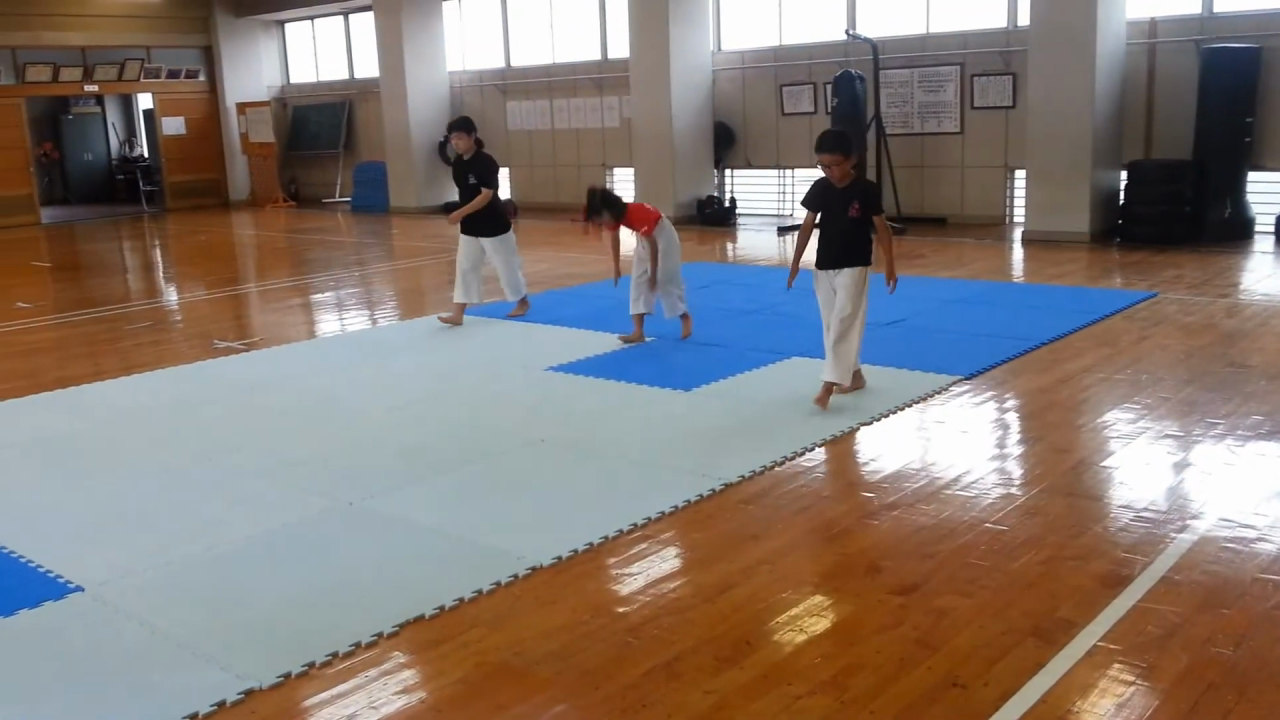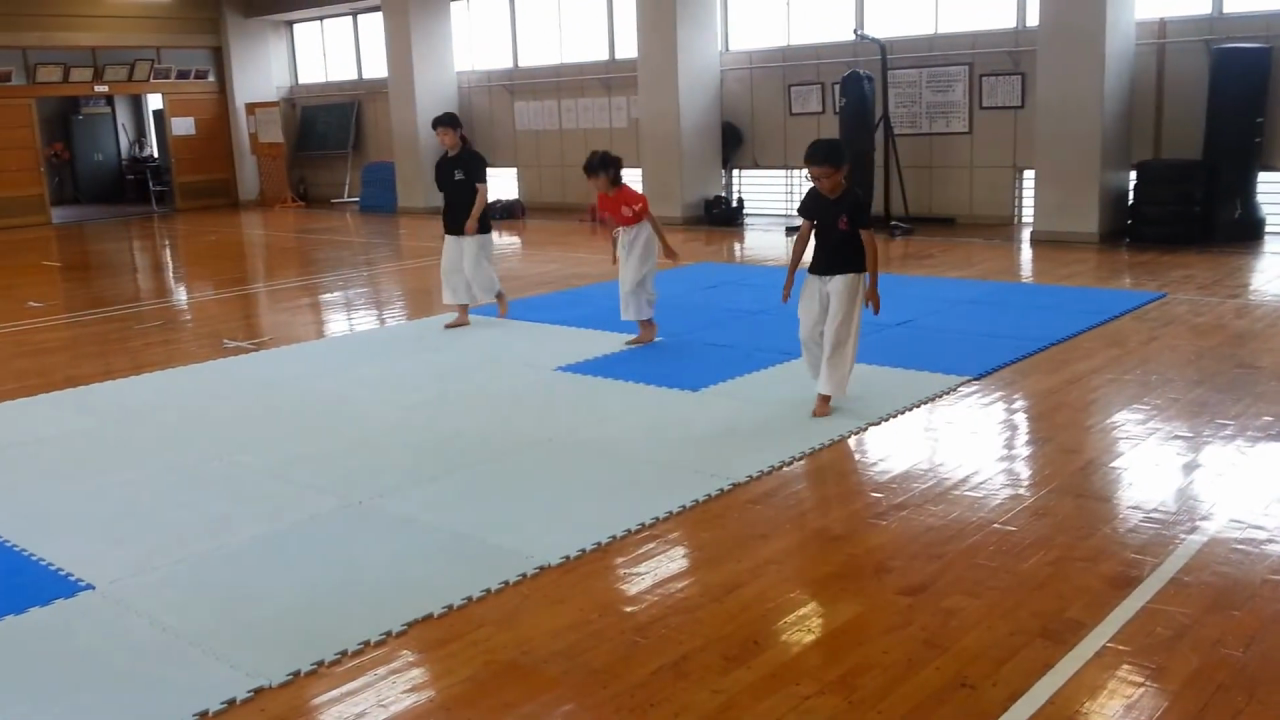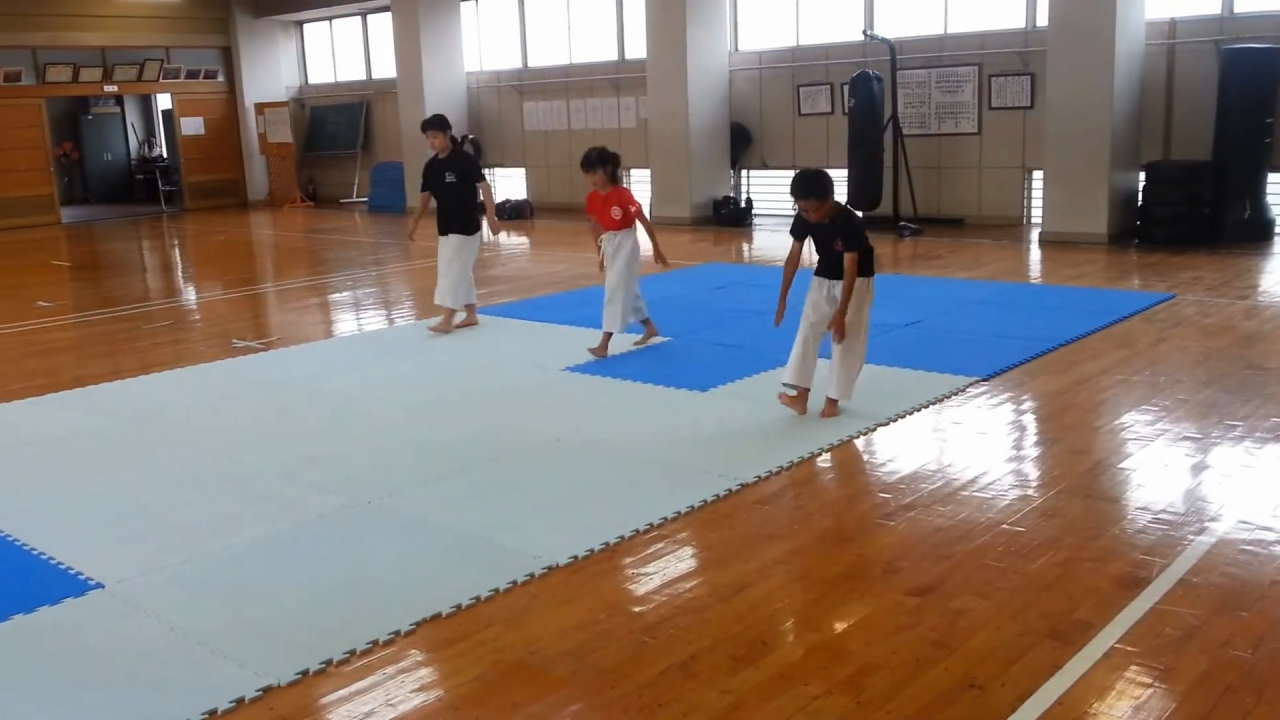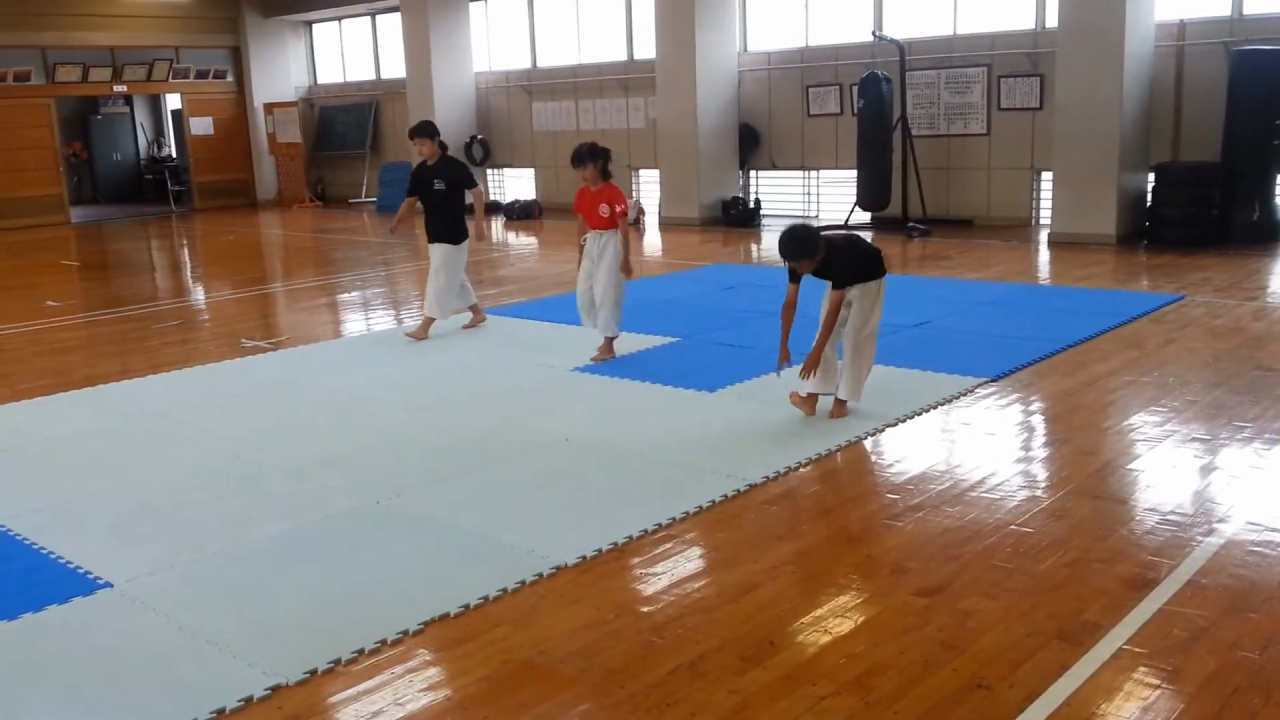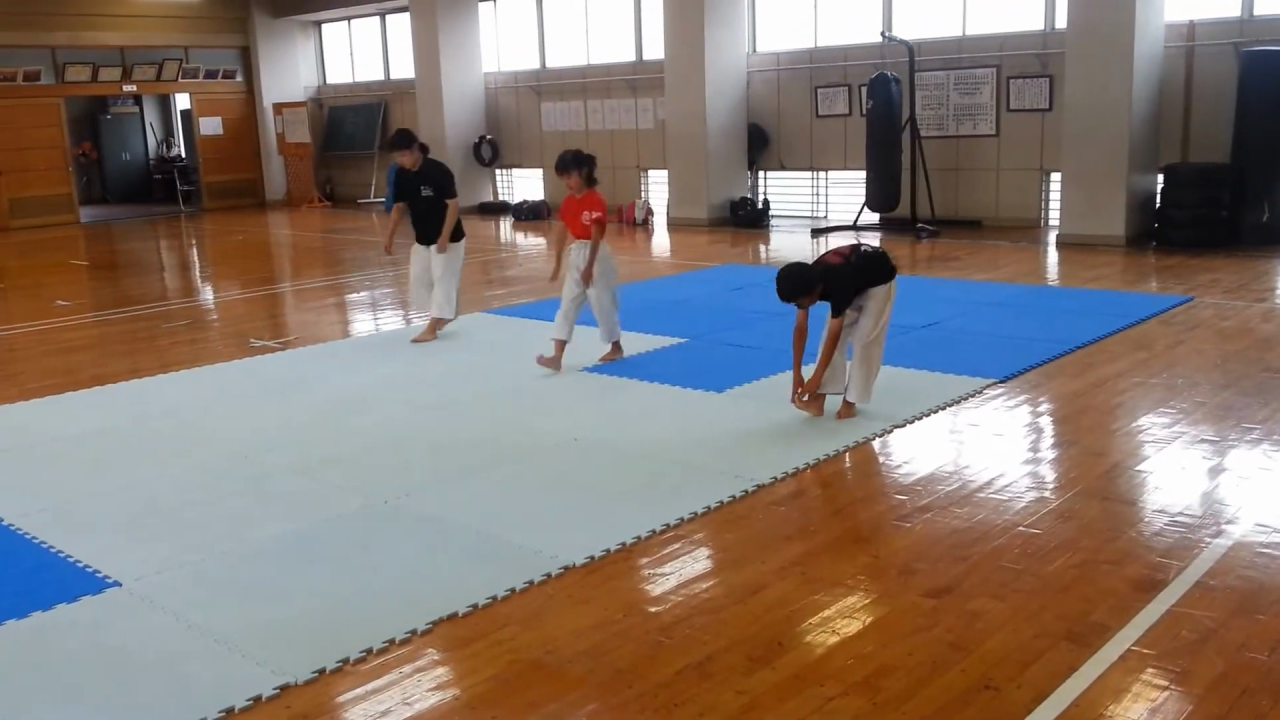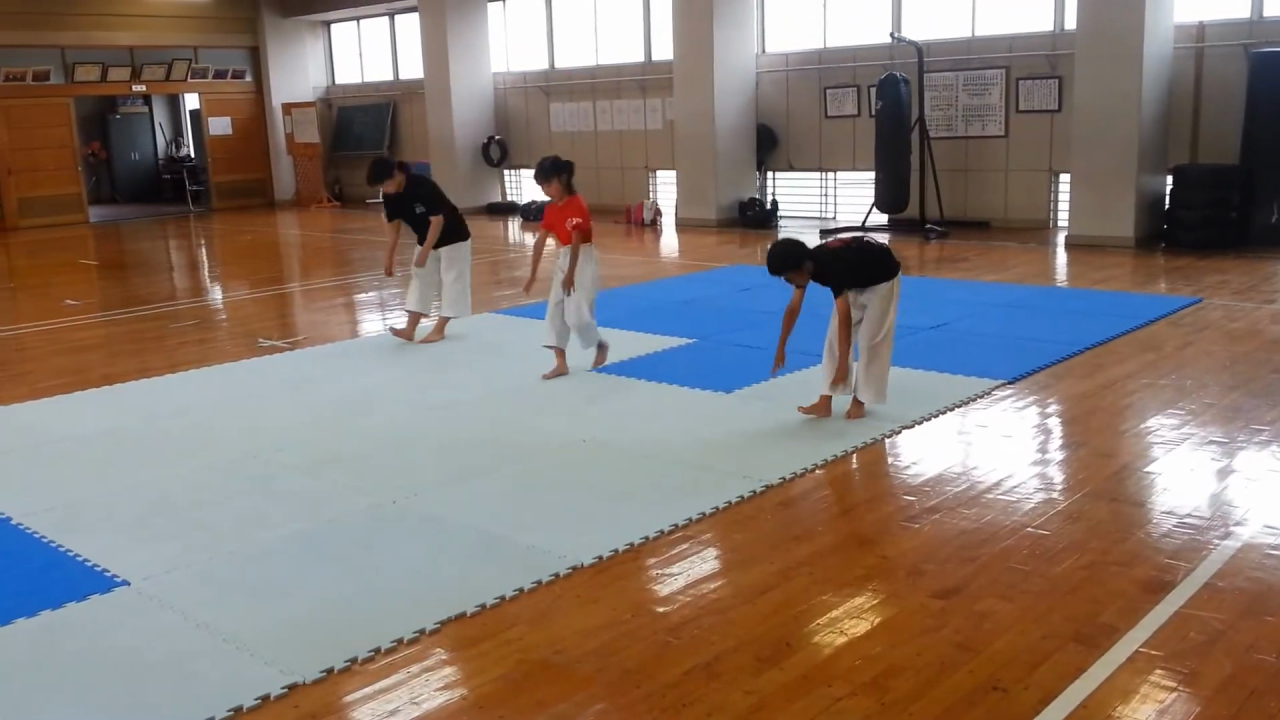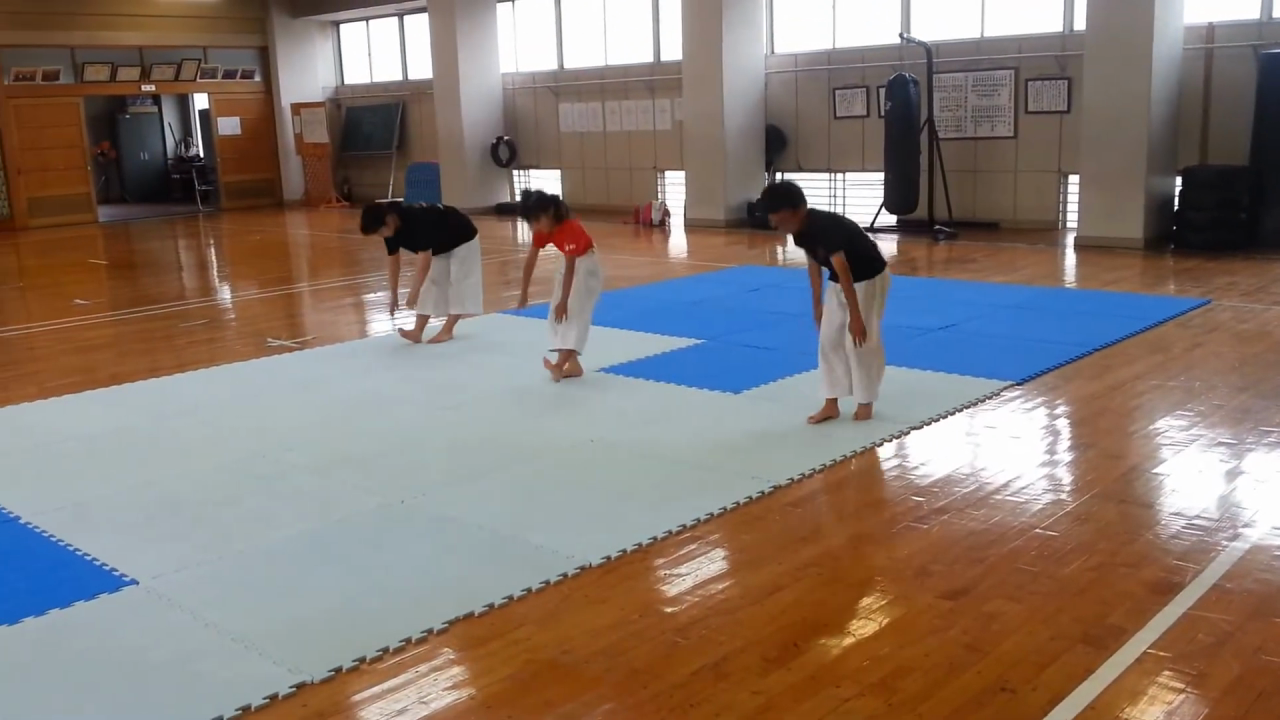
dt=0.2s
person 1, frame 1
left shoulder: (866, 190)
right shoulder: (819, 188)
left elbow: (882, 229)
right elbow: (807, 226)
left wrist: (889, 266)
right wrist: (795, 263)
left hip: (853, 268)
right hip: (824, 268)
left knee: (843, 326)
right knee: (831, 325)
left ankle: (829, 385)
right ankle: (854, 375)
person 1, frame 2
left shoulder: (856, 202)
right shoulder: (813, 197)
left elbow: (869, 244)
right elbow: (803, 235)
left wrist: (872, 287)
right wrist: (790, 275)
left hip: (847, 275)
right hip: (816, 274)
left knee: (838, 335)
right knee: (809, 331)
left ankle: (825, 395)
right ankle: (838, 376)
person 1, frame 3
left shoulder: (848, 222)
right shoulder: (803, 218)
left elbow: (850, 271)
right elbow: (793, 258)
left wrist: (841, 314)
right wrist: (782, 299)
left hip: (856, 278)
right hip: (824, 277)
left knee: (846, 339)
right knee: (808, 330)
left ankle: (833, 398)
right ankle: (799, 394)
person 1, frame 4
left shoulder: (841, 256)
right shoulder: (799, 259)
left elbow: (833, 310)
right elbow: (790, 303)
left wrist: (815, 353)
right wrist: (783, 347)
left hip: (867, 281)
right hip: (840, 284)
left knee: (856, 339)
right knee: (824, 345)
left ankle: (841, 399)
right ankle: (810, 398)
person 1, frame 5
left shoulder: (837, 283)
right shoulder: (805, 282)
left elbow: (833, 335)
right elbow: (800, 328)
left wrist: (816, 378)
right wrist: (797, 373)
left hip: (878, 282)
right hip: (853, 285)
left knee: (866, 339)
right knee: (836, 340)
left ankle: (850, 401)
right ankle: (818, 400)
person 1, frame 6
left shoulder: (833, 265)
right shoulder: (807, 264)
left elbow: (844, 316)
right elbow: (793, 308)
left wrist: (844, 363)
right wrist: (780, 348)
left hip: (881, 280)
right hip: (855, 282)
left knee: (872, 339)
right knee: (834, 338)
left ankle: (860, 400)
right ankle: (825, 402)
person 1, frame 7
left shoulder: (826, 227)
right shoulder: (801, 229)
left elbow: (843, 272)
right elbow: (814, 266)
left wrist: (855, 316)
right wrist: (817, 304)
left hip: (866, 279)
right hip: (838, 282)
left knee: (862, 342)
right knee: (829, 341)
left ankle: (865, 400)
right ankle: (831, 403)
person 2, frame 1
left shoulder: (635, 214)
right shoulder: (613, 217)
left elbow: (652, 244)
right elbow: (614, 240)
left wrist: (653, 274)
right wrist: (616, 267)
left hip: (661, 233)
right hip: (646, 234)
left knee: (666, 280)
right knee: (639, 280)
left ankle: (685, 317)
right ankle: (638, 331)
person 2, frame 2
left shoulder: (627, 194)
right shoulder: (602, 198)
left elbow: (650, 218)
left wrist: (665, 245)
right wrist: (615, 249)
left hip: (641, 236)
right hip: (626, 237)
left knee: (634, 284)
right knee: (626, 286)
left ankle: (649, 325)
right ankle: (645, 331)
person 2, frame 3
left shoulder: (622, 195)
right shoulder: (592, 198)
left elbow: (644, 221)
left wrist: (656, 250)
right wrist: (600, 253)
left hip: (625, 244)
right hip: (609, 245)
left knee: (615, 293)
right knee: (626, 292)
left ankle: (604, 344)
right ankle: (650, 328)
person 2, frame 4
left shoulder: (613, 193)
right shoulder: (582, 194)
left elbow: (623, 226)
left wrist: (626, 258)
right wrist: (581, 254)
left hip: (610, 245)
right hip: (592, 245)
left knee: (606, 296)
right knee: (584, 295)
left ankle: (608, 347)
right ankle: (607, 337)
person 2, frame 5
left shoulder: (595, 200)
right shoulder: (568, 202)
left elbow: (596, 236)
right elbow: (561, 233)
left wrist: (589, 267)
right wrist: (557, 265)
left hip: (595, 256)
right hip: (575, 254)
left knee: (603, 305)
right knee: (568, 305)
left ankle: (616, 347)
right ankle: (556, 357)
person 2, frame 6
left shoulder: (577, 205)
right shoulder: (550, 208)
left elbow: (577, 241)
right elbow: (540, 241)
left wrist: (570, 274)
right wrist: (532, 275)
left hip: (583, 259)
right hip: (562, 259)
left knee: (576, 313)
right knee: (555, 311)
left ankle: (600, 344)
right ankle: (561, 363)
person 2, frame 7
left shoulder: (569, 228)
right shoulder: (541, 230)
left elbow: (570, 267)
right elbow: (530, 261)
left wrist: (563, 301)
right wrist: (524, 293)
left hip: (586, 265)
right hip: (567, 265)
left knee: (574, 312)
right knee: (556, 316)
left ankle: (561, 364)
right ankle: (573, 364)
person 3, frame 1
left shoulder: (486, 163)
right shoulder: (457, 164)
left elbow: (487, 195)
left wrist: (461, 213)
left hip: (494, 226)
right hip: (469, 229)
left knee: (506, 265)
right knee: (465, 268)
left ankle: (523, 302)
right ankle: (458, 314)
person 3, frame 2
left shoulder: (473, 158)
right shoulder: (442, 164)
left elbow: (482, 190)
left wrist: (473, 218)
right wrist: (449, 221)
left hip: (475, 226)
right hip: (453, 228)
left knee: (474, 269)
right knee: (451, 269)
left ankle: (500, 298)
right ankle: (462, 315)
person 3, frame 3
left shoulder: (464, 160)
right shoulder: (431, 166)
left elbow: (484, 187)
right elbow: (425, 197)
left wrist: (491, 216)
right wrist: (415, 221)
left hip: (465, 227)
right hip: (445, 228)
left knee: (452, 271)
right knee: (453, 271)
left ankle: (447, 320)
right ankle: (471, 314)
person 3, frame 4
left shoulder: (454, 167)
right shoulder: (419, 172)
left elbow: (477, 193)
right elbow: (410, 201)
left wrist: (479, 223)
right wrist: (398, 221)
left hip: (452, 235)
right hip: (434, 235)
left knee: (440, 280)
right knee: (454, 277)
left ankle: (424, 328)
right ankle: (478, 314)
person 3, frame 5
left shoulder: (438, 172)
right shoulder: (401, 175)
left elbow: (453, 204)
right elbow: (399, 207)
left wrist: (445, 237)
right wrist: (390, 235)
left hip: (446, 237)
right hip: (422, 238)
left knee: (443, 280)
right knee: (419, 280)
left ankle: (431, 329)
right ankle: (444, 315)
person 3, frame 6
left shoulder: (424, 187)
right shoulder: (390, 195)
left elbow: (437, 221)
right elbow: (394, 226)
left wrist: (424, 253)
right wrist: (390, 257)
left hip: (453, 238)
right hip: (426, 244)
left knee: (452, 281)
right knee: (420, 281)
left ankle: (439, 329)
right ankle: (410, 329)
person 3, frame 7
left shoulder: (417, 220)
right shoulder: (390, 228)
left elbow: (424, 260)
right elbow: (393, 261)
left wrist: (414, 292)
right wrist: (393, 295)
left hip: (462, 240)
left knee: (460, 281)
right knee: (433, 281)
left ankle: (447, 330)
right ankle: (417, 331)
